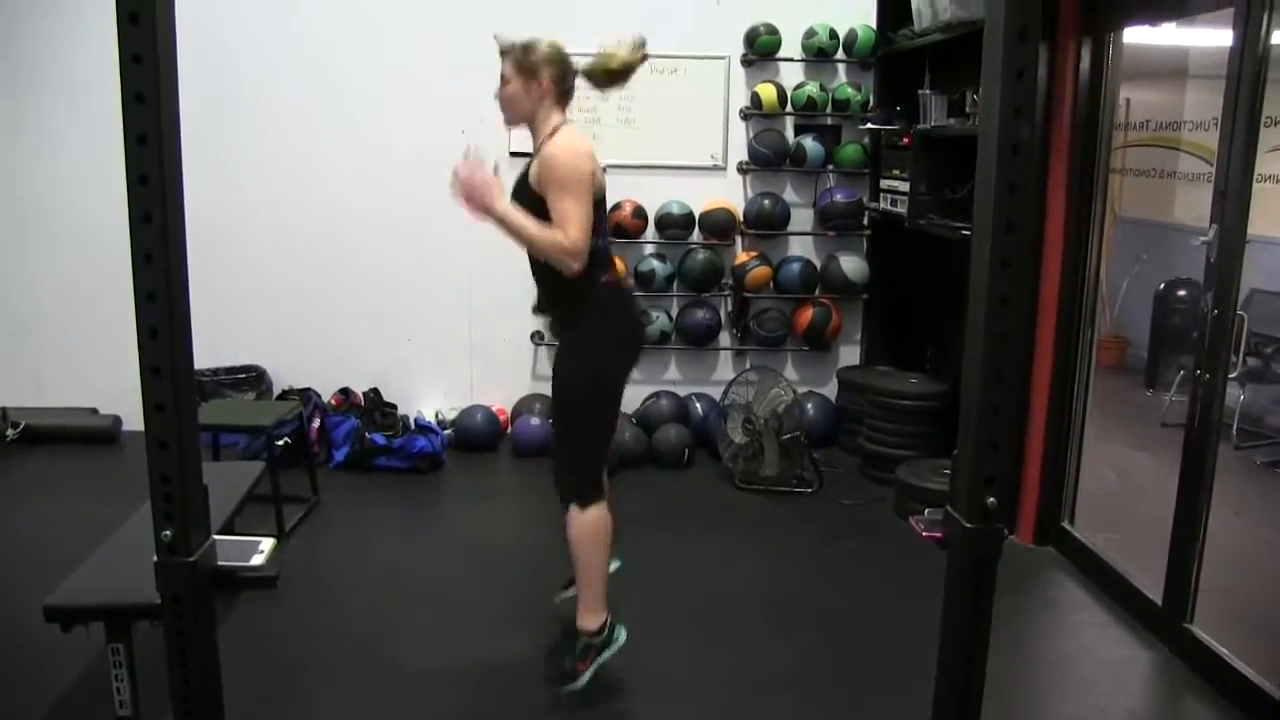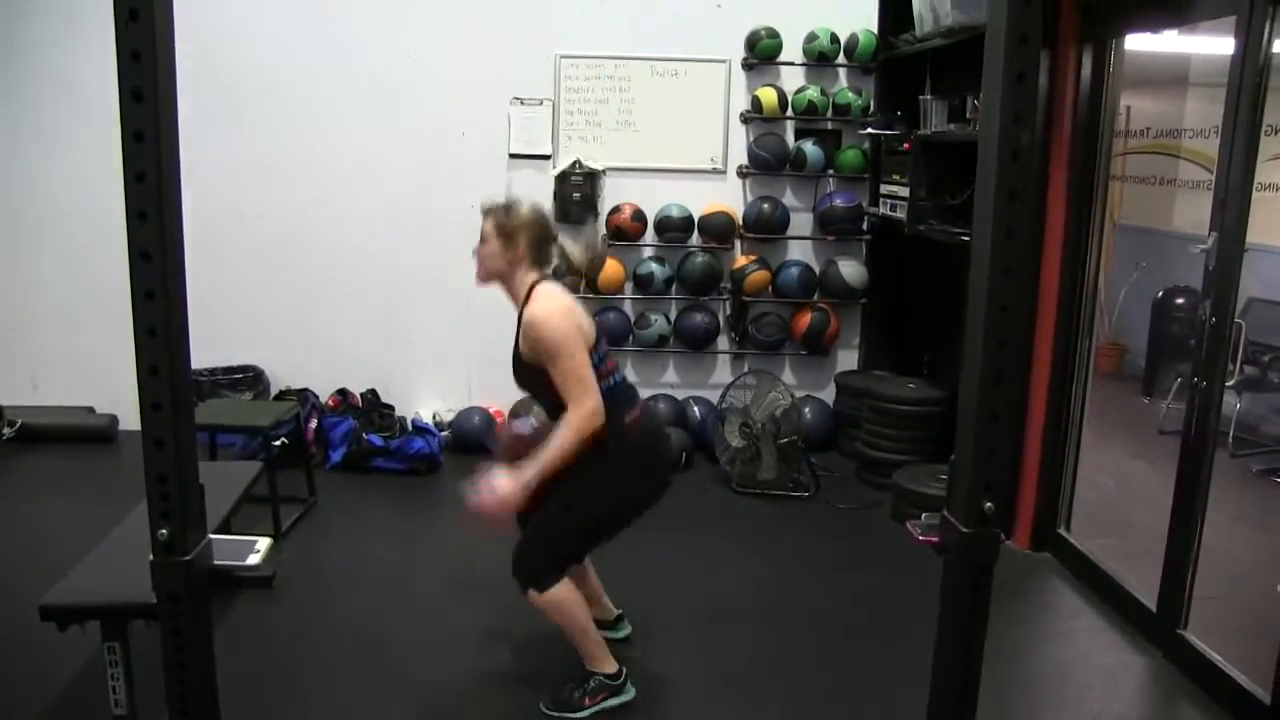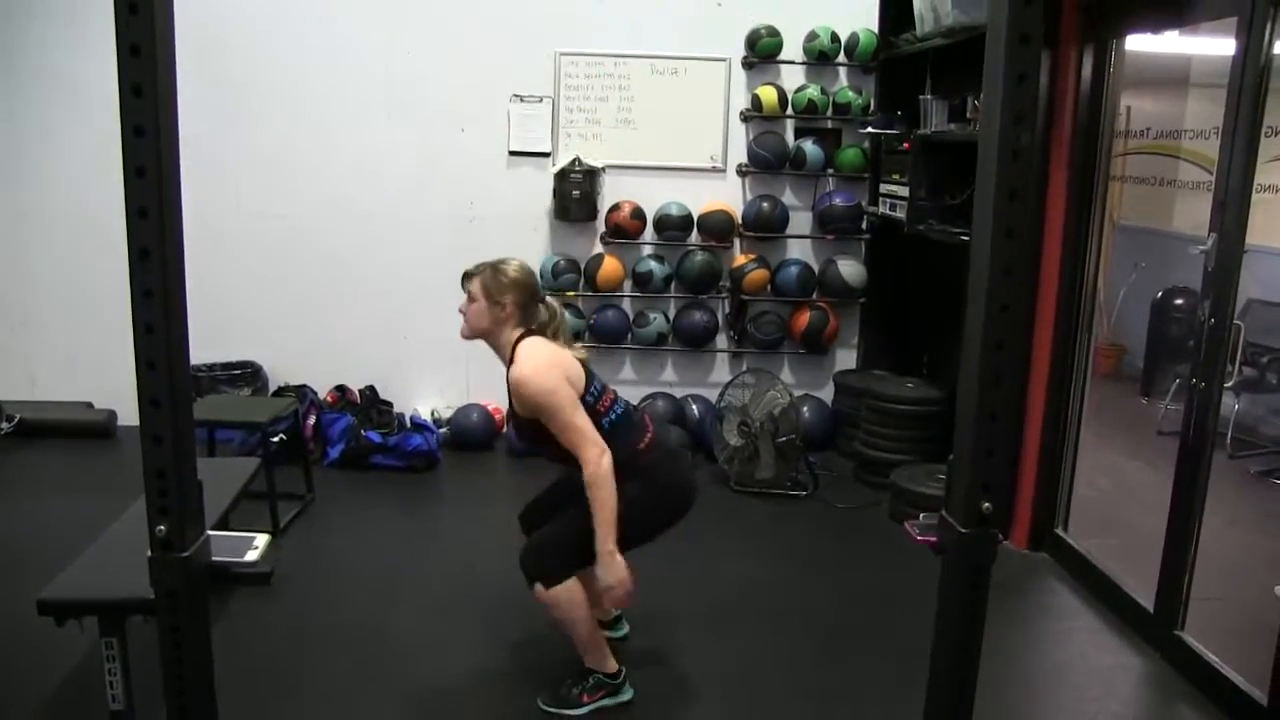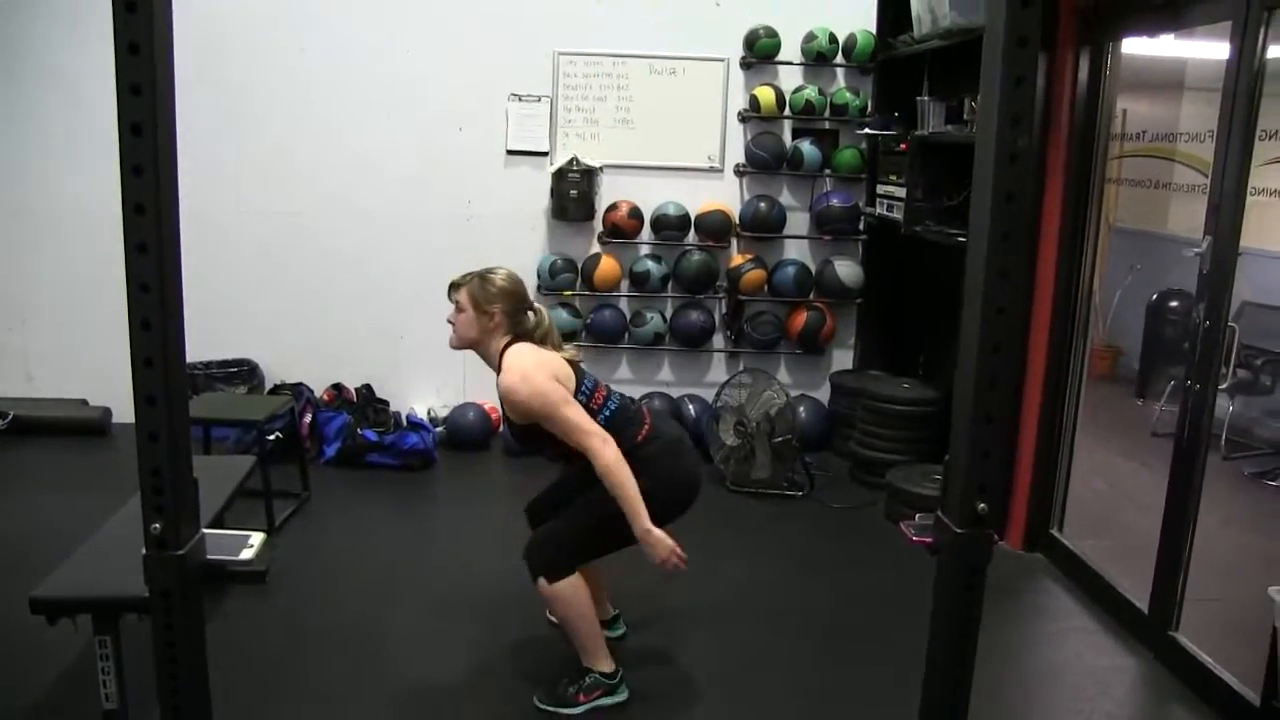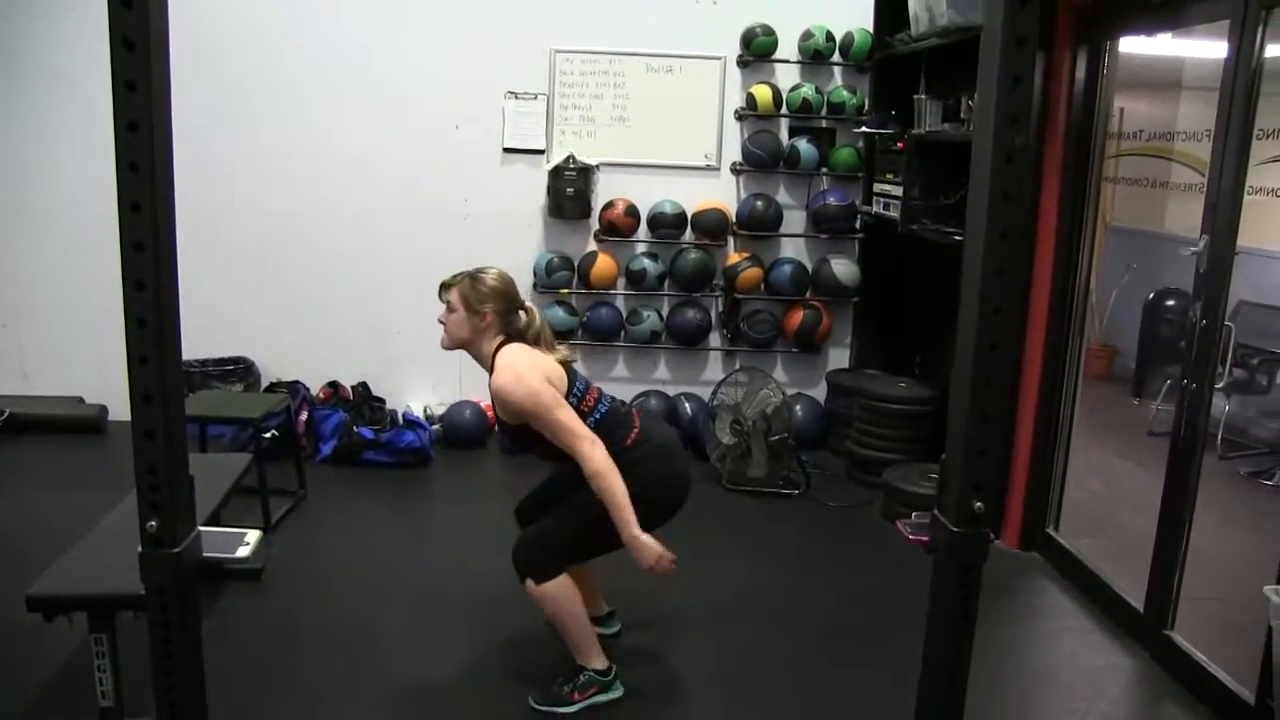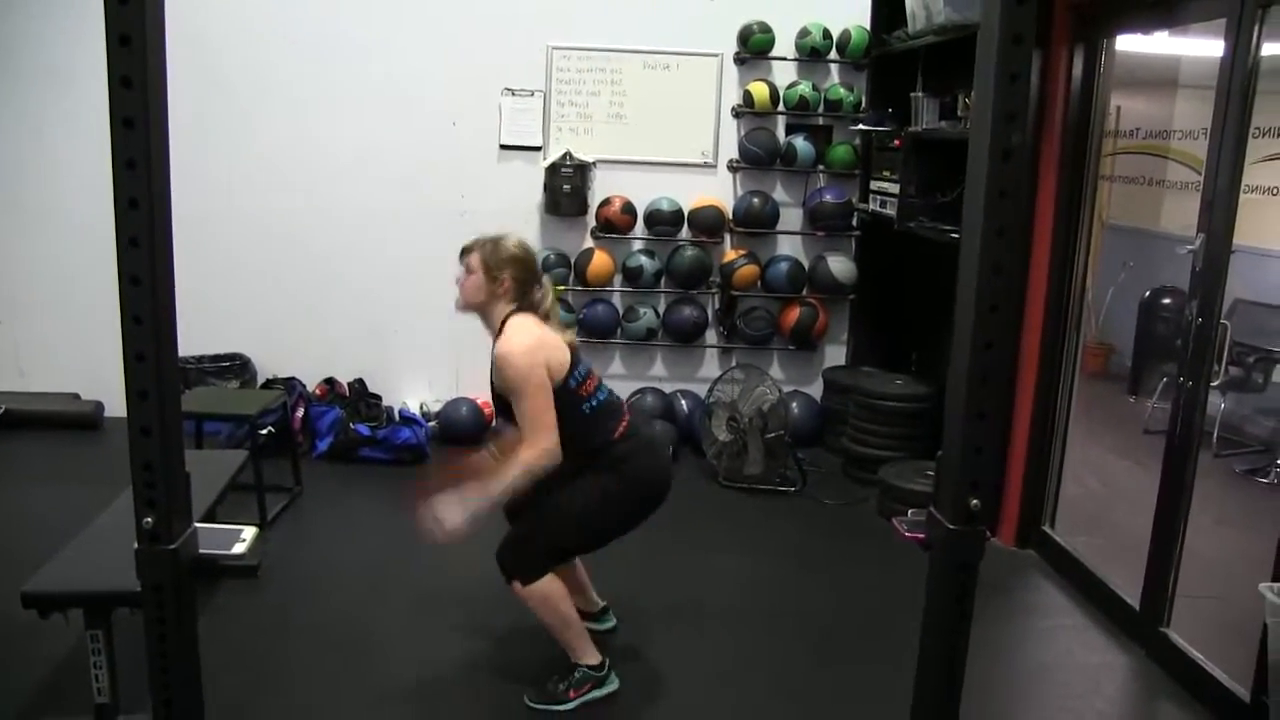
dt=0.2s
person 1, frame 1
left shoulder: (565, 150)
right shoulder: (552, 147)
left elbow: (571, 253)
left wrist: (496, 207)
right wrist: (496, 203)
left hip: (600, 324)
right hip: (589, 319)
left knee: (576, 472)
right knee: (581, 453)
left ankle: (595, 627)
right ankle: (596, 556)
person 1, frame 2
left shoulder: (544, 311)
right shoulder: (540, 301)
left elbow: (589, 414)
left wrist: (523, 477)
right wrist: (521, 463)
left hip: (630, 456)
right hip: (617, 446)
left knee: (534, 561)
right knee: (539, 521)
left ankle: (606, 675)
right ankle: (606, 617)
person 1, frame 3
left shoulder: (528, 371)
right shoulder: (532, 351)
left elbow: (596, 457)
left wrist: (607, 556)
left hip: (656, 479)
right hip: (637, 461)
left knee: (543, 560)
right knee: (537, 523)
left ankle: (606, 677)
right ankle: (605, 615)
person 1, frame 4
left shoulder: (517, 379)
right shoulder: (522, 356)
left elbow: (599, 447)
left wrist: (645, 531)
left hip: (661, 468)
right hip: (646, 448)
left knee: (546, 553)
right knee: (544, 516)
left ankle: (602, 677)
right ankle: (602, 614)
person 1, frame 5
left shoulder: (509, 379)
right shoulder: (513, 356)
left elbow: (589, 450)
left wrist: (633, 536)
left hip: (651, 471)
right hip: (638, 448)
left knee: (534, 554)
right knee: (534, 516)
left ankle: (596, 674)
right ankle: (596, 612)
person 1, frame 6
left shoulder: (517, 346)
right shoulder: (520, 331)
left elbow: (543, 451)
right elbow: (528, 437)
left wrist: (470, 504)
right wrist: (479, 483)
left hip: (633, 470)
right hip: (613, 451)
left knee: (520, 554)
right knee: (526, 513)
left ankle: (590, 670)
right ankle: (591, 608)
